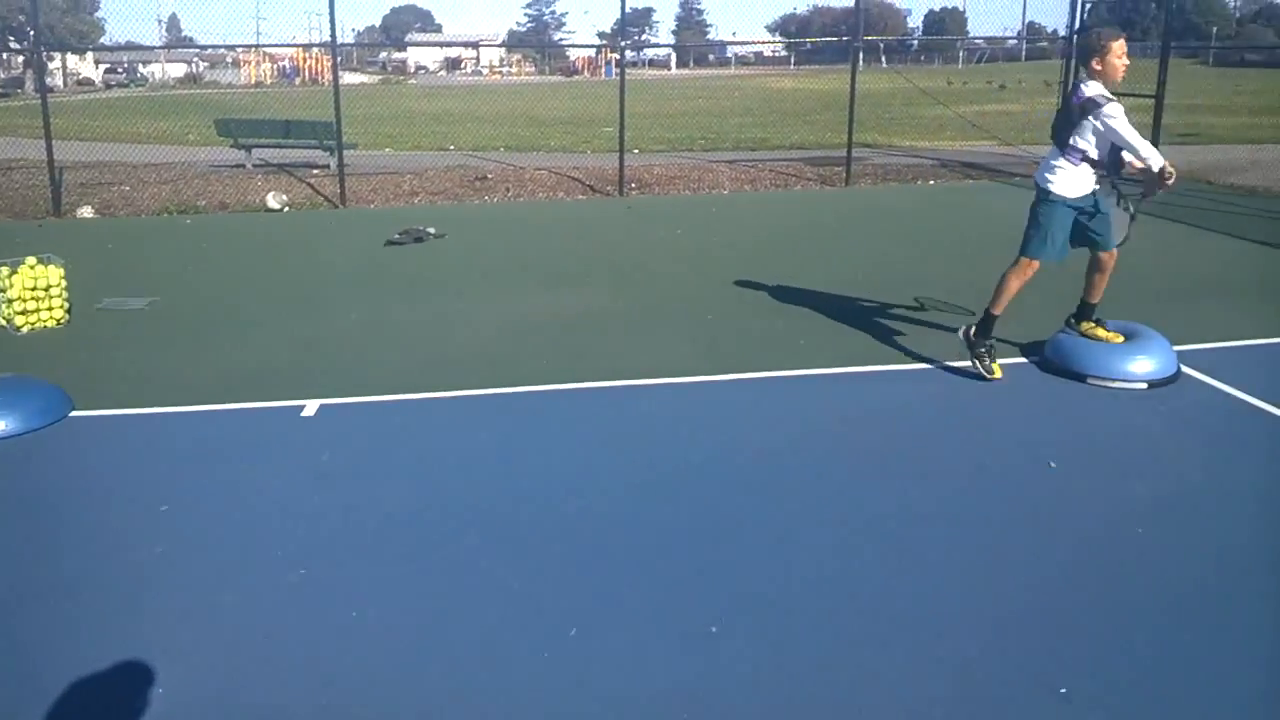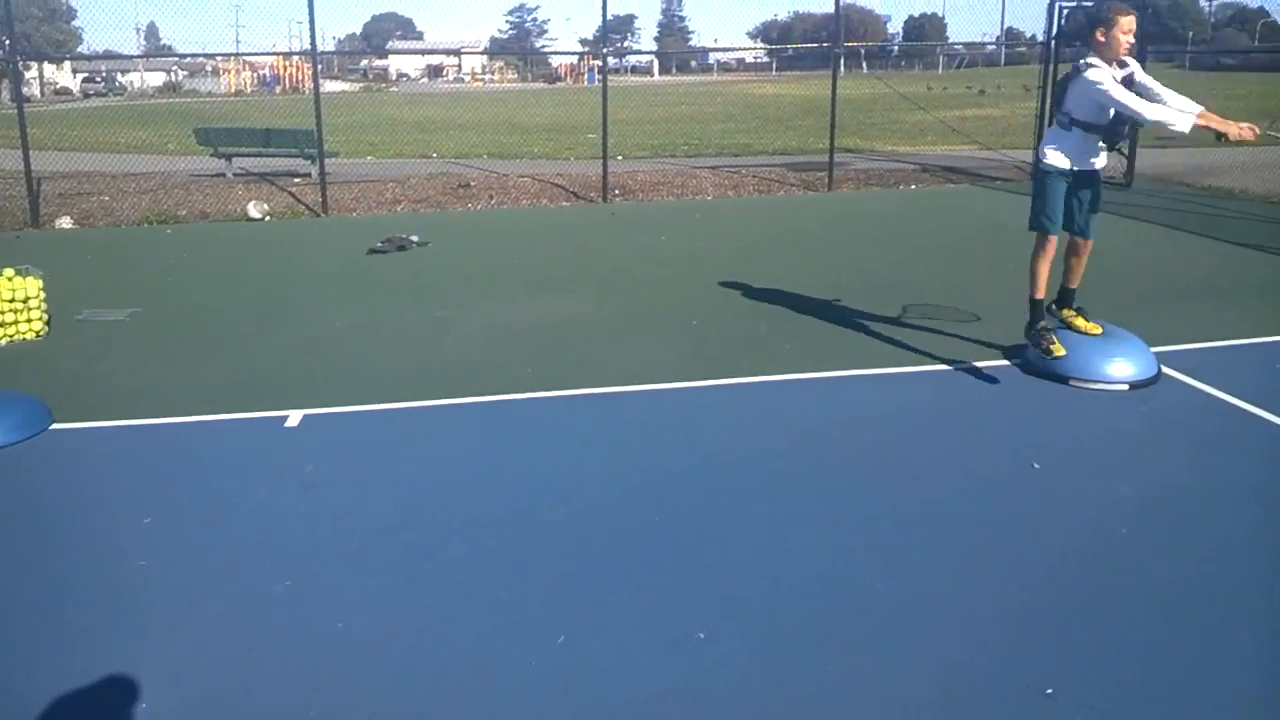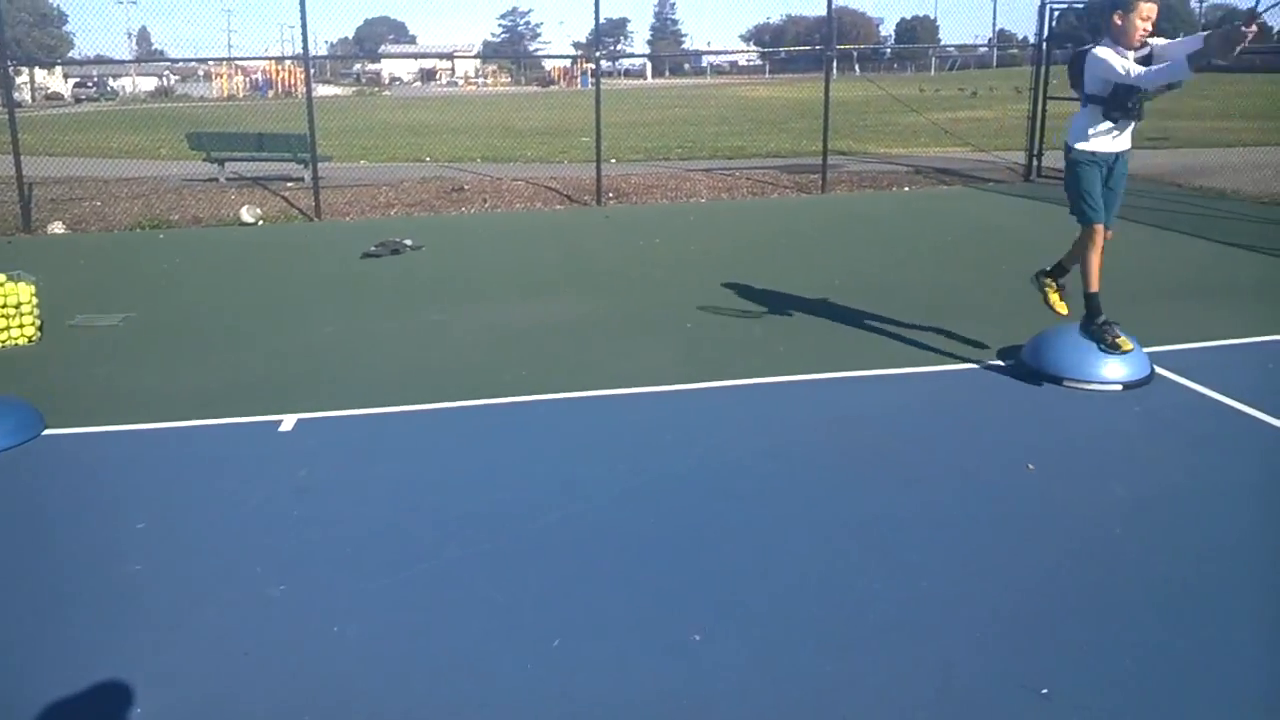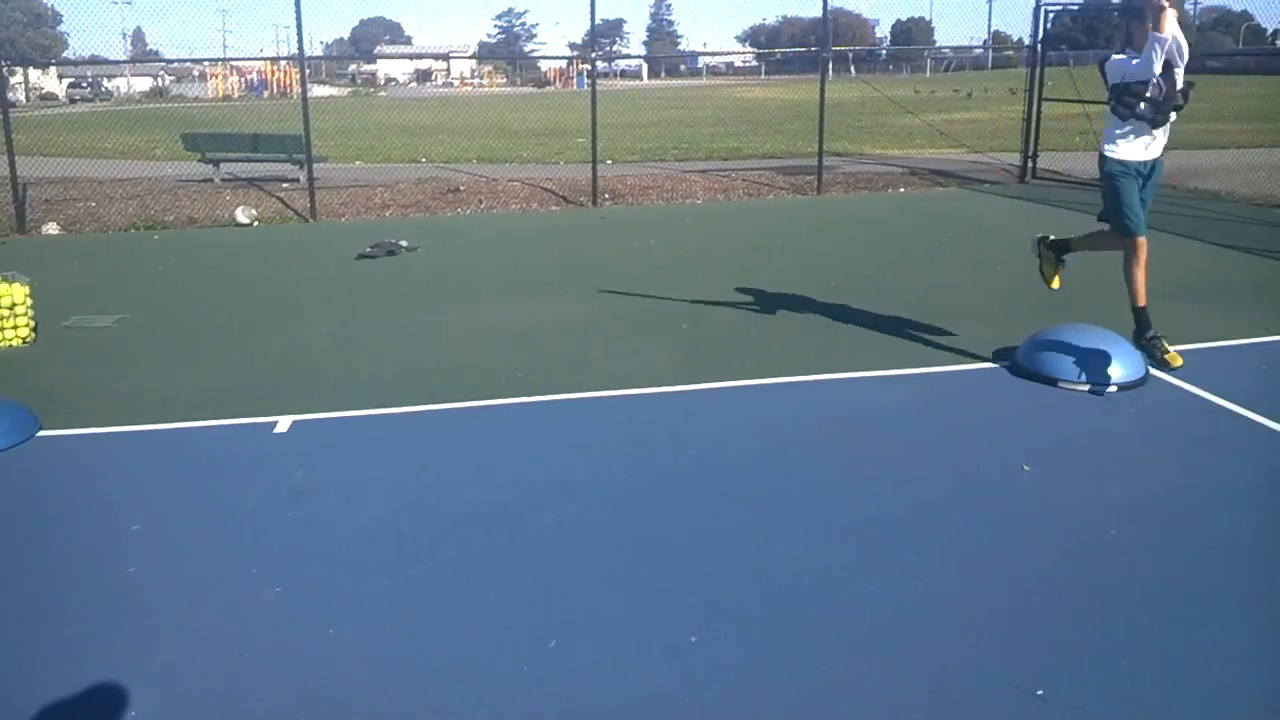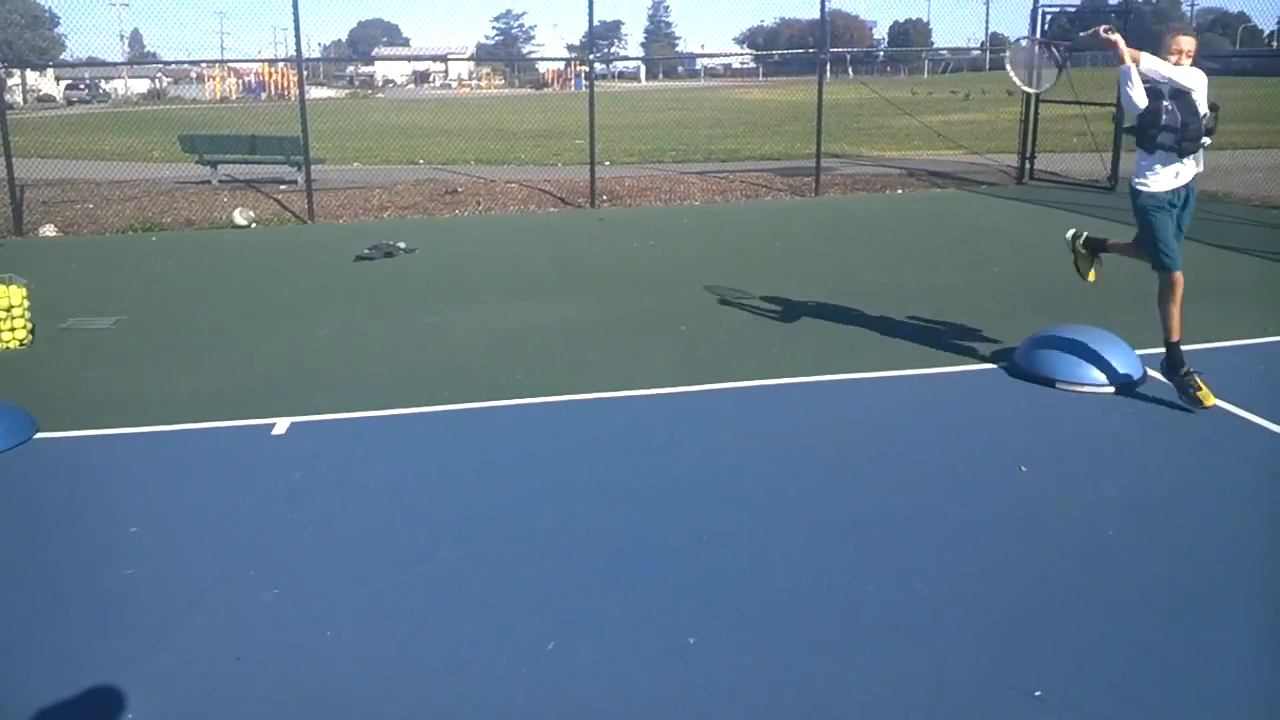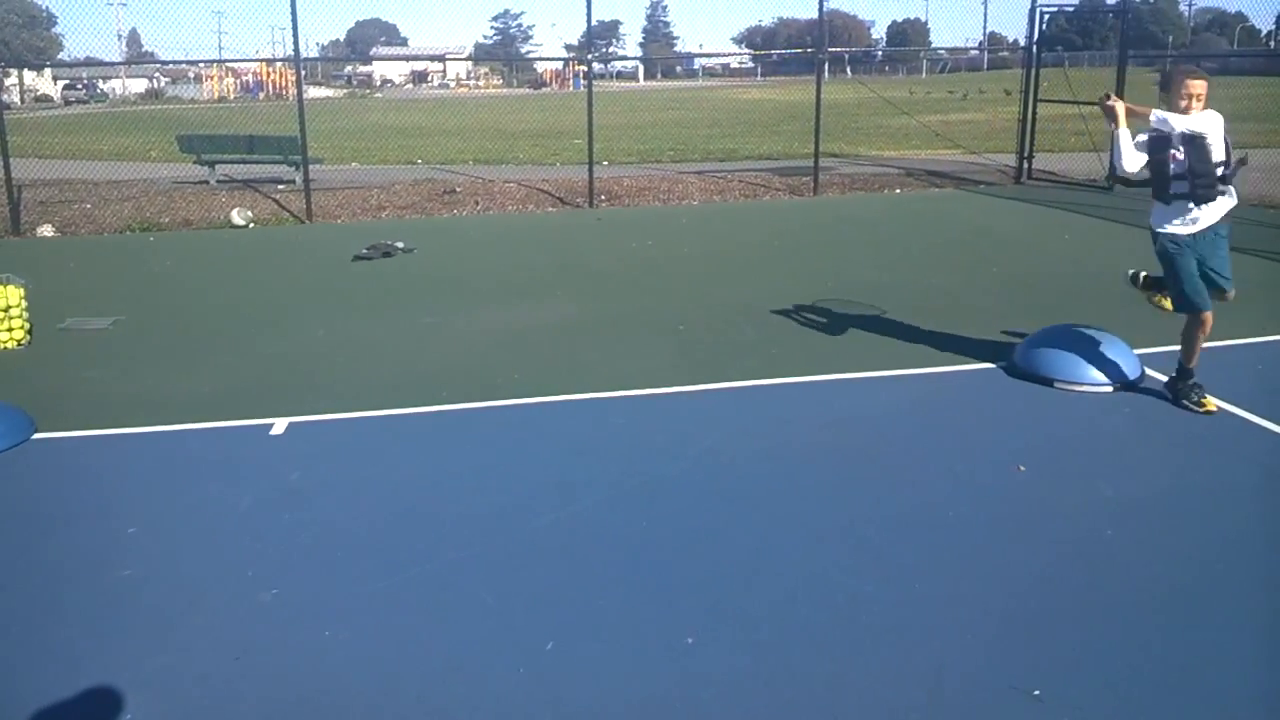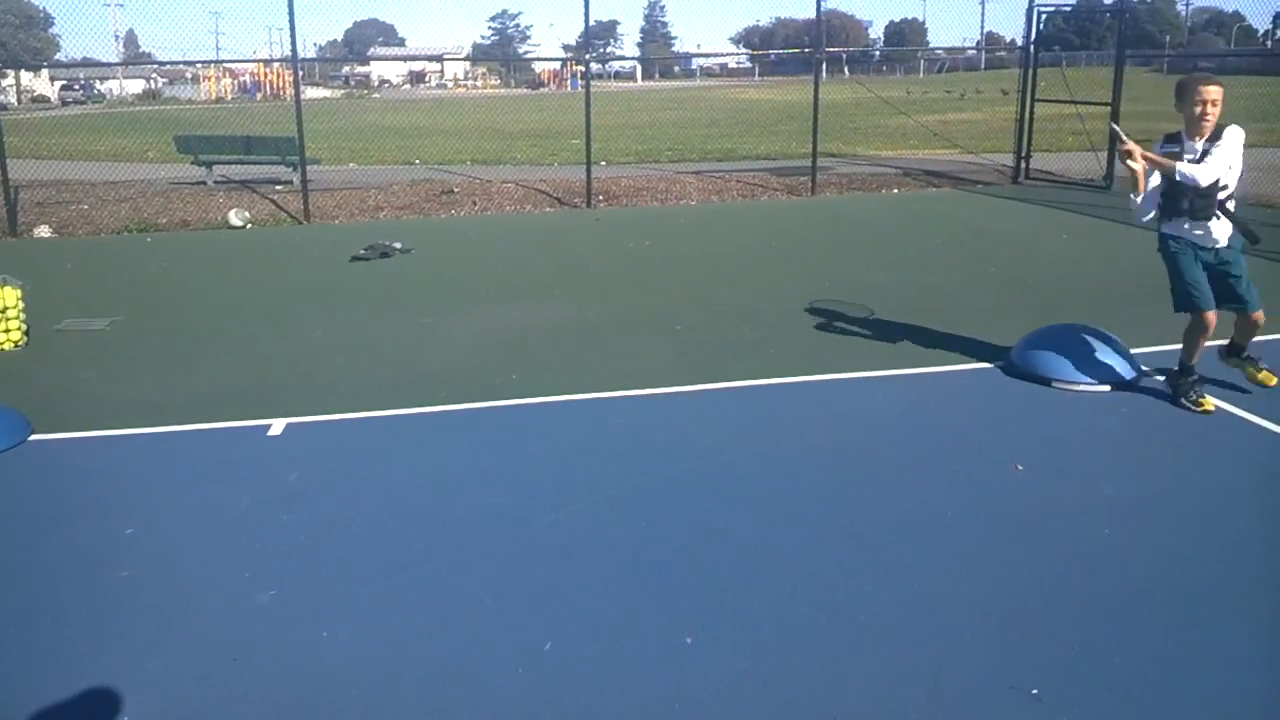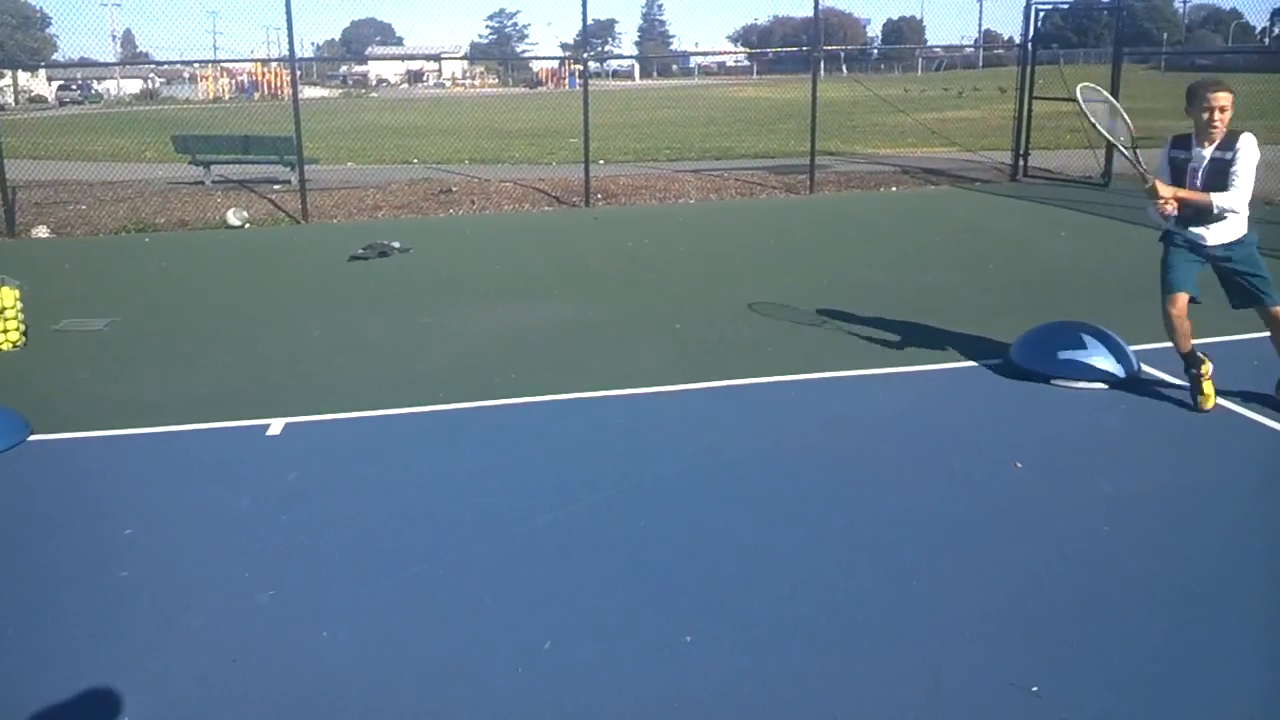
dt=0.1s
person 1, frame 1
left shoulder: (1084, 91)
right shoulder: (1106, 109)
right elbow: (1136, 144)
left wrist: (1131, 162)
right wrist: (1162, 167)
left hip: (1084, 189)
right hip: (1059, 192)
left knee: (1106, 256)
right knee: (1028, 265)
left ankle: (1083, 318)
right ankle: (980, 333)
person 1, frame 2
left shoulder: (1126, 70)
right shoulder: (1092, 78)
left elbow: (1167, 98)
right elbow: (1144, 112)
left wrist: (1221, 123)
right wrist: (1207, 123)
left hip: (1087, 166)
right hip: (1057, 165)
left knee: (1082, 242)
right knee: (1049, 241)
left ankle: (1064, 305)
right ankle: (1038, 320)
person 1, frame 3
left shoulder: (1149, 49)
right shoulder: (1101, 57)
left elbow: (1183, 46)
right elbow: (1143, 80)
left wrist: (1225, 36)
right wrist: (1196, 58)
left hip: (1116, 152)
right hip: (1086, 152)
left knee: (1102, 234)
right knee: (1094, 231)
left ankle: (1051, 276)
right ankle: (1094, 317)
person 1, frame 4
left shoulder: (1172, 53)
right shoulder: (1119, 62)
left elbow: (1180, 49)
right elbow: (1147, 69)
right wrist: (1163, 32)
left hip: (1151, 159)
right hip: (1121, 161)
left knee: (1123, 237)
right knee: (1138, 243)
left ankle: (1053, 248)
right ankle: (1145, 332)
person 1, frame 5
left shoulder: (1194, 81)
right shoulder: (1143, 92)
left elbow: (1174, 77)
right elbow: (1133, 101)
left wrist: (1128, 50)
right wrist: (1124, 58)
left hip: (1184, 185)
right hip: (1153, 192)
left knee: (1153, 255)
right knee: (1174, 278)
left ankle: (1088, 244)
right ankle: (1176, 365)
person 1, frame 6
left shoulder: (1212, 122)
right shoulder: (1150, 139)
left elbow: (1179, 123)
right elbow: (1128, 166)
left wrist: (1129, 108)
right wrist: (1119, 122)
left hip: (1213, 225)
right hip: (1174, 234)
left knee: (1223, 293)
right knee: (1203, 316)
left ankle: (1150, 281)
right ankle: (1183, 380)
person 1, frame 7
left shoulder: (1231, 136)
right shoulder: (1166, 149)
left elbow: (1205, 176)
right elbow: (1144, 213)
left wrist: (1147, 157)
right wrist: (1138, 177)
left hip: (1222, 240)
right hip: (1180, 240)
left knee: (1254, 318)
right knee: (1206, 318)
left ankle: (1238, 353)
right ankle: (1183, 378)
person 1, frame 8
left shoulder: (1243, 145)
right shoulder: (1174, 150)
left elbow: (1235, 202)
right elbow: (1161, 210)
left wrist: (1178, 193)
right wrist: (1164, 206)
left hip: (1232, 242)
right hip: (1185, 239)
right knee: (1173, 309)
right ankle: (1197, 367)
